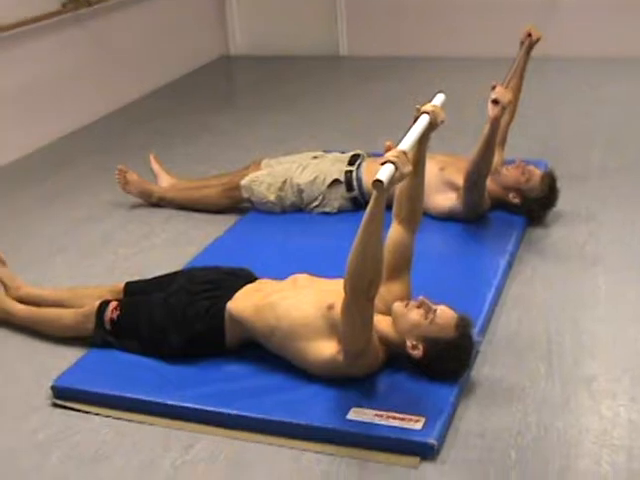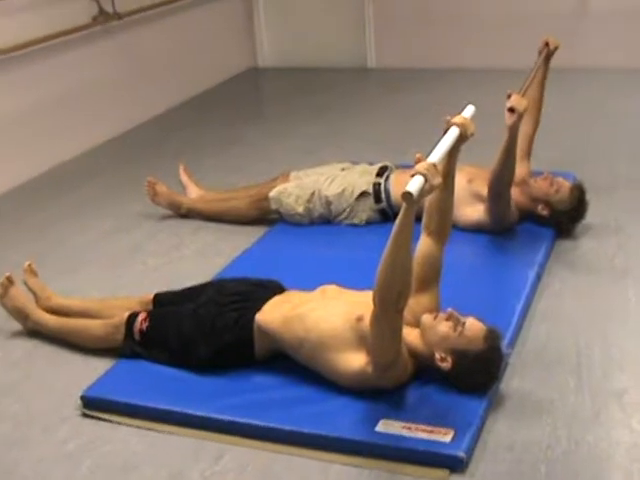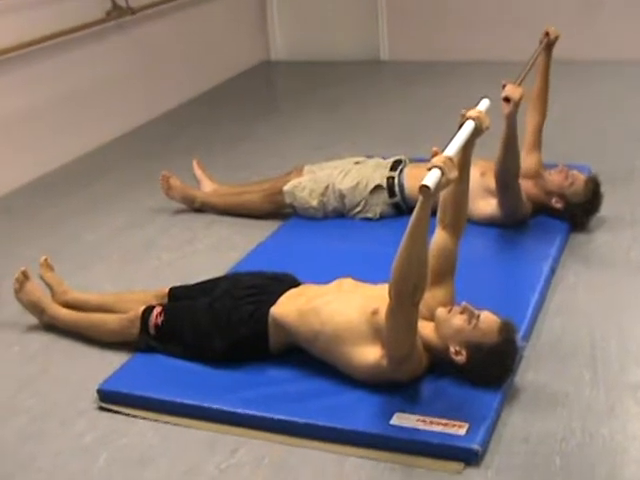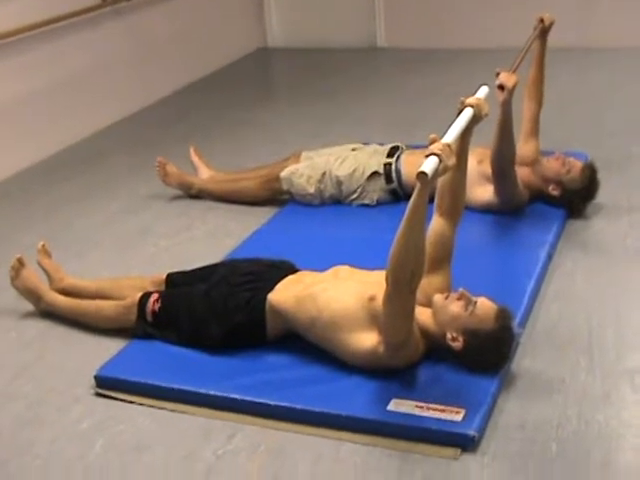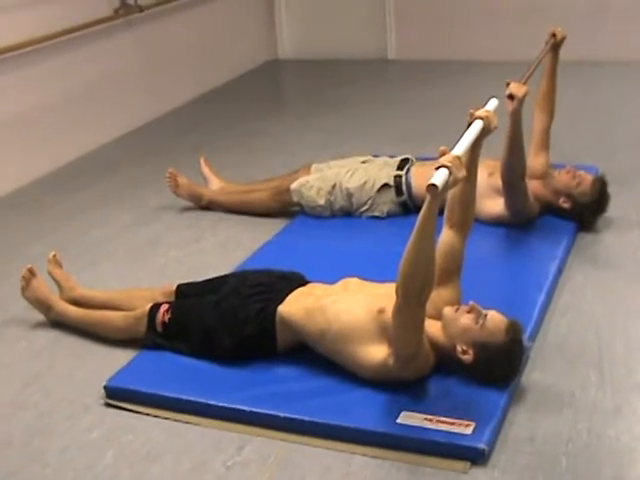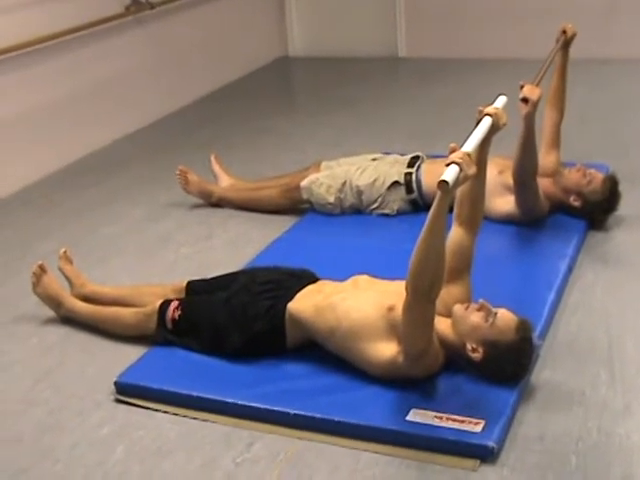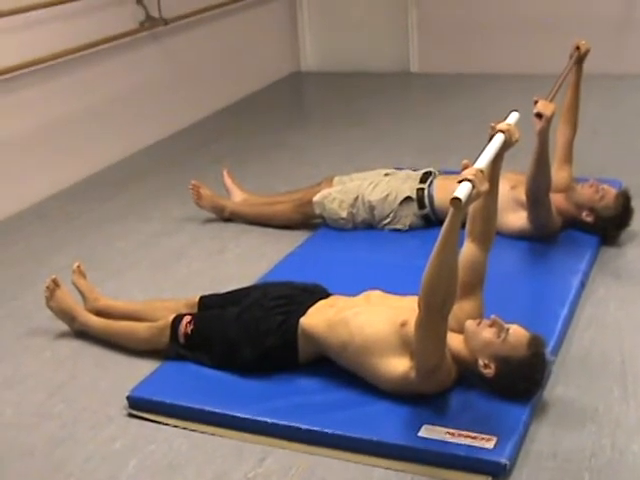
dt=0.4s
person 1, frame 1
left shoulder: (362, 355)
right shoulder: (392, 304)
left elbow: (357, 291)
right elbow: (405, 228)
left wrist: (380, 194)
right wrist: (421, 143)
left hip: (214, 322)
right hip: (242, 282)
left knee: (104, 318)
right knee: (118, 294)
person 1, frame 2
left shoulder: (391, 367)
right shoulder: (419, 318)
left elbow: (384, 303)
right elbow: (435, 238)
left wrist: (409, 205)
right wrist: (452, 156)
left hip: (242, 333)
right hip: (270, 293)
left knee: (126, 329)
right knee: (146, 303)
right ankle: (53, 302)
person 1, frame 3
left shoulder: (406, 360)
right shoulder: (435, 311)
left elbow: (402, 297)
right elbow: (449, 233)
left wrist: (426, 199)
right wrist: (466, 150)
left hip: (257, 326)
right hip: (285, 287)
left knee: (141, 323)
right knee: (164, 297)
left ankle: (52, 311)
right ankle: (70, 297)
person 1, frame 4
left shoulder: (401, 347)
right shoulder: (433, 297)
left elbow: (398, 283)
right elbow: (447, 219)
left wrist: (423, 185)
right wrist: (465, 135)
left hip: (254, 312)
right hip: (282, 274)
left knee: (137, 309)
right knee: (161, 284)
left ankle: (48, 299)
right ankle: (66, 283)
person 1, frame 5
left shoulder: (412, 360)
right shoulder: (442, 310)
left elbow: (408, 294)
right elbow: (457, 231)
left wrist: (433, 197)
right wrist: (475, 148)
left hip: (265, 324)
right hip: (293, 286)
left knee: (149, 320)
right knee: (173, 294)
left ankle: (59, 309)
right ankle: (78, 293)
person 1, frame 6
left shoulder: (421, 357)
right shoulder: (453, 306)
left elbow: (419, 292)
right elbow: (466, 229)
left wrist: (444, 193)
right wrist: (484, 145)
left hip: (273, 321)
right hip: (302, 282)
left knee: (157, 316)
right knee: (182, 291)
left ankle: (70, 304)
right ankle: (87, 289)
person 1, frame 7
left shoulder: (434, 373)
right shoulder: (464, 324)
left elbow: (429, 308)
right elbow: (478, 245)
left wrist: (456, 211)
right wrist: (495, 163)
left hip: (287, 336)
right hip: (314, 298)
left knee: (170, 332)
right knee: (195, 306)
left ankle: (83, 319)
right ankle: (101, 303)
person 2, frame 1
left shoulder: (474, 203)
right shoulder: (494, 169)
left elbow: (470, 180)
right elbow: (505, 113)
left wrist: (492, 123)
right wrist: (524, 53)
left hip: (343, 186)
right hip: (350, 162)
left knee: (241, 190)
right knee: (255, 169)
left ankle: (156, 194)
right ankle: (173, 184)
person 2, frame 2
left shoulder: (501, 215)
right shoulder: (520, 180)
left elbow: (495, 186)
right elbow: (529, 126)
left wrist: (509, 129)
right wrist: (545, 63)
left hip: (371, 198)
right hip: (379, 174)
left knee: (269, 201)
right knee: (282, 182)
left ankle: (183, 204)
right ankle: (200, 195)
person 2, frame 3
left shoulder: (515, 208)
right shoulder: (532, 173)
left elbow: (501, 180)
right elbow: (538, 119)
left wrist: (508, 118)
right wrist: (546, 54)
left hip: (385, 192)
right hip: (393, 168)
left knee: (284, 196)
right knee: (297, 175)
left ankle: (198, 199)
right ankle: (216, 189)
person 2, frame 4
left shoulder: (513, 196)
right shoulder: (529, 160)
left elbow: (498, 167)
right elbow: (534, 105)
left wrist: (503, 105)
right wrist: (542, 42)
left hip: (382, 179)
right hip: (390, 154)
left knee: (280, 182)
right knee: (294, 162)
left ankle: (195, 185)
right ankle: (212, 176)
person 2, frame 5
left shoulder: (522, 207)
right shoulder: (540, 173)
left elbow: (509, 178)
right elbow: (545, 118)
left wrist: (513, 116)
right wrist: (554, 55)
left hip: (392, 190)
right hip: (400, 166)
left knee: (291, 194)
right knee: (305, 173)
left ankle: (206, 197)
right ankle: (222, 187)
person 2, frame 6
left shoulder: (533, 206)
right shoulder: (550, 173)
left elbow: (520, 179)
right elbow: (556, 117)
left wrist: (528, 118)
right wrist: (564, 53)
left hip: (402, 189)
right hip: (409, 164)
left knee: (300, 191)
right knee: (314, 171)
left ankle: (217, 194)
right ankle: (232, 185)
person 2, frame 7
left shoulder: (545, 222)
right shoulder: (563, 188)
left elbow: (534, 196)
right elbow: (568, 133)
left wrist: (541, 134)
right wrist: (578, 69)
left hip: (414, 204)
right hip: (423, 179)
left knee: (313, 206)
right knee: (327, 186)
left ankle: (228, 209)
right ankle: (246, 199)
